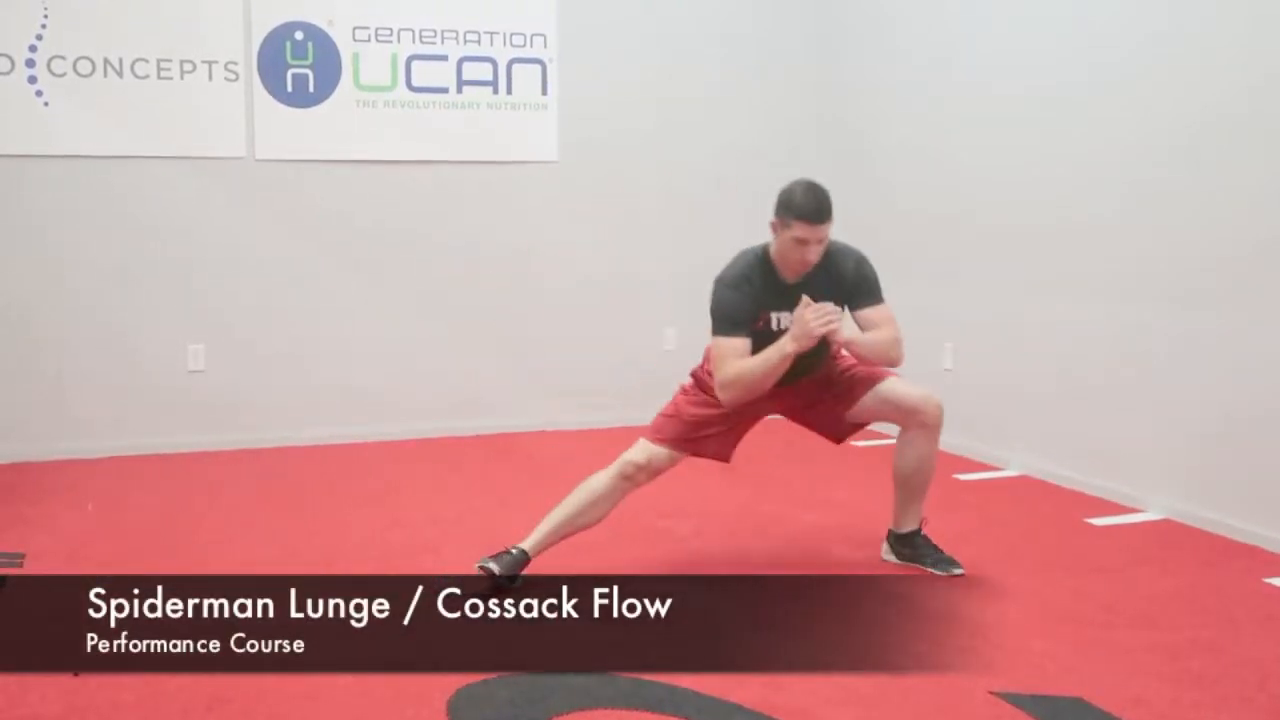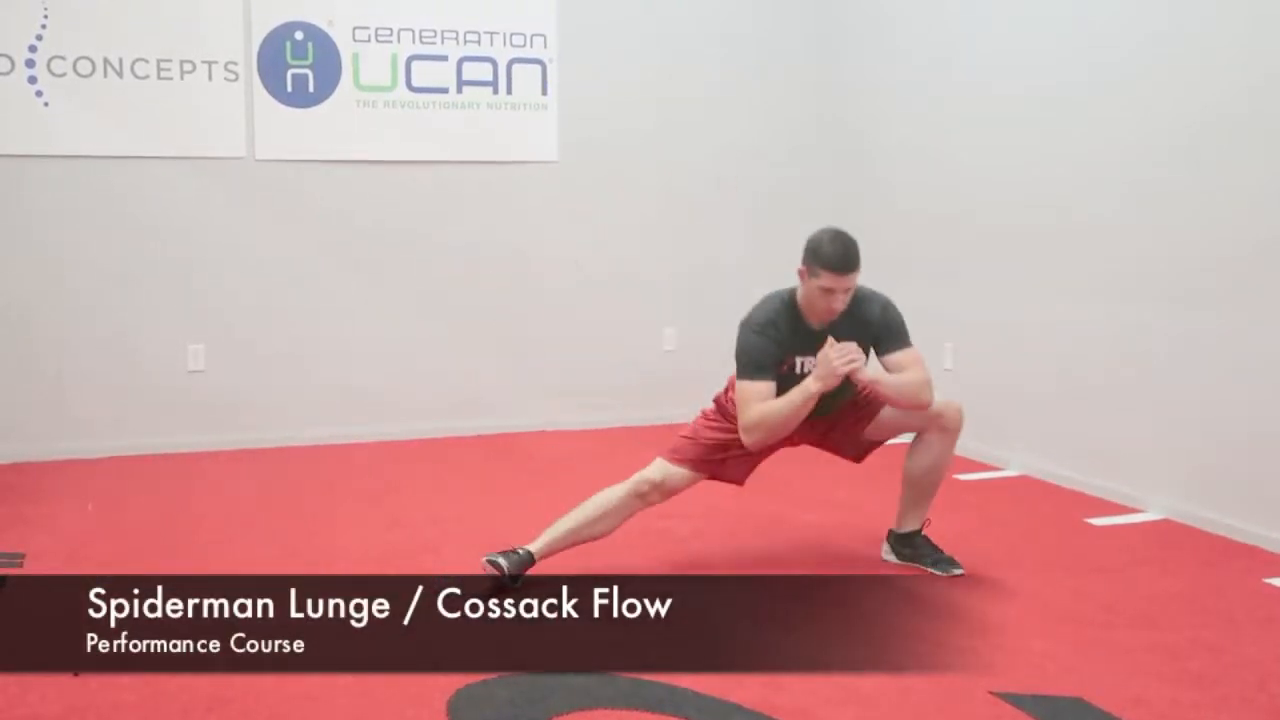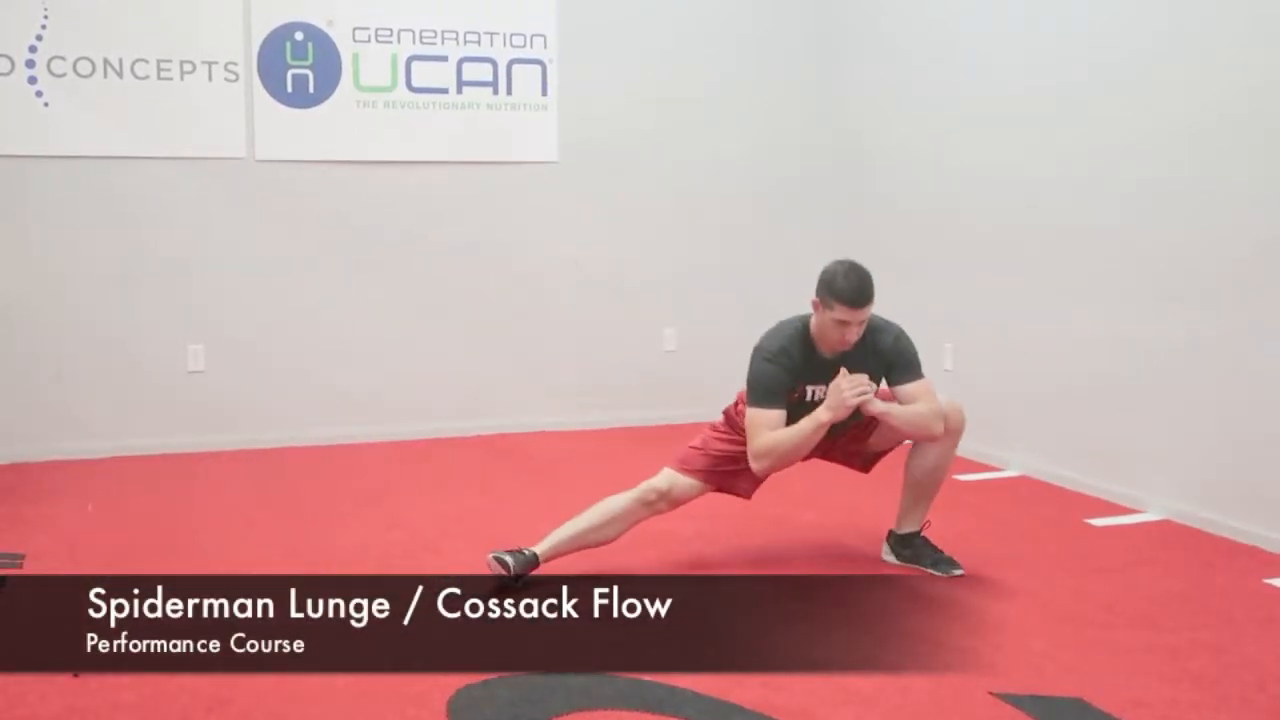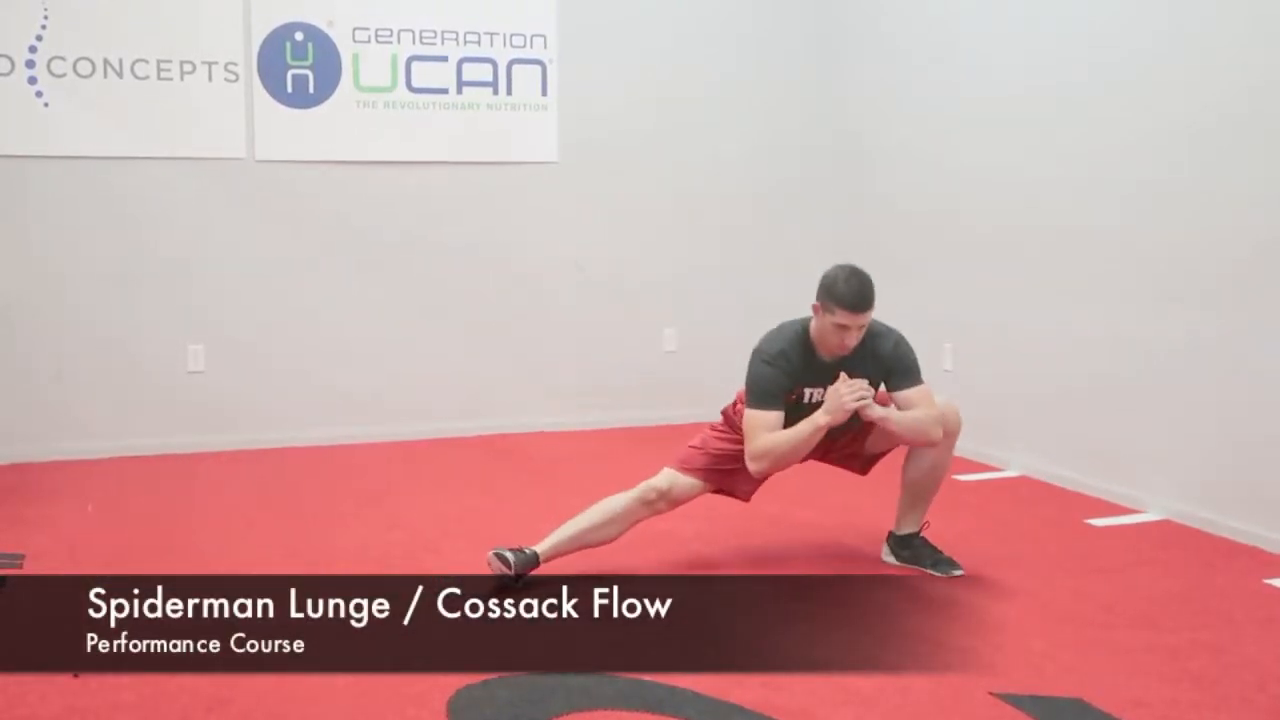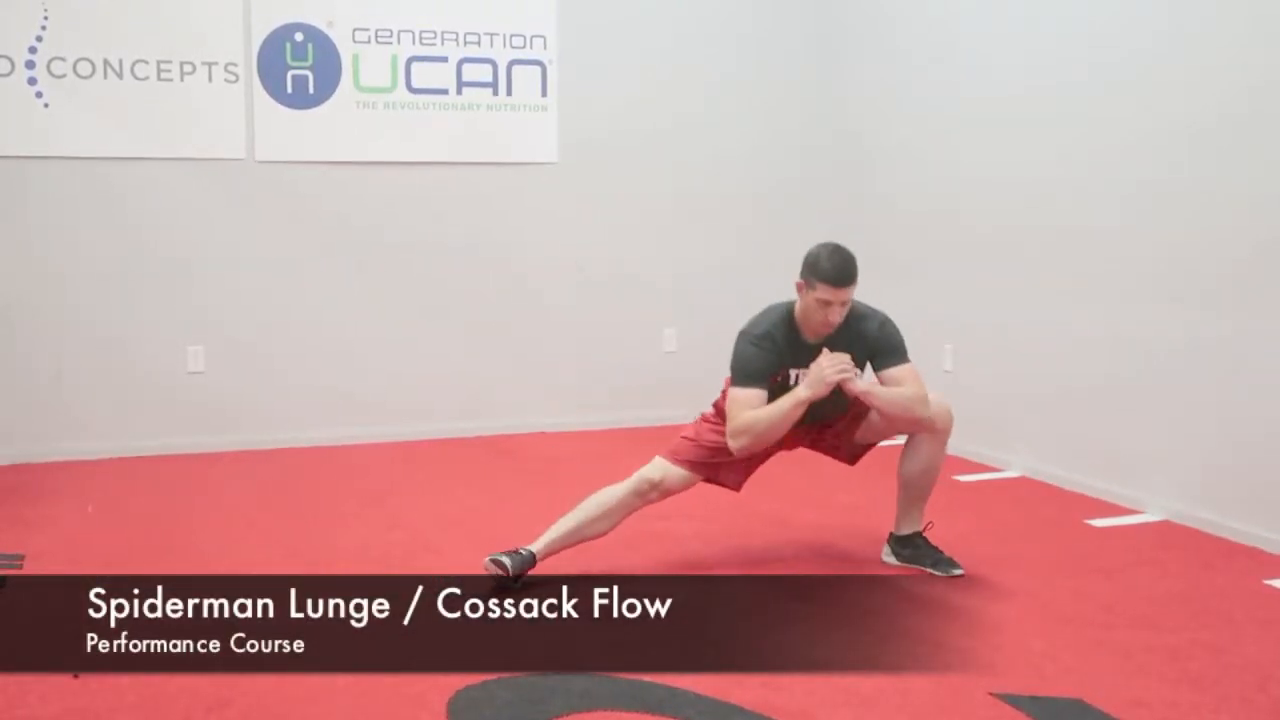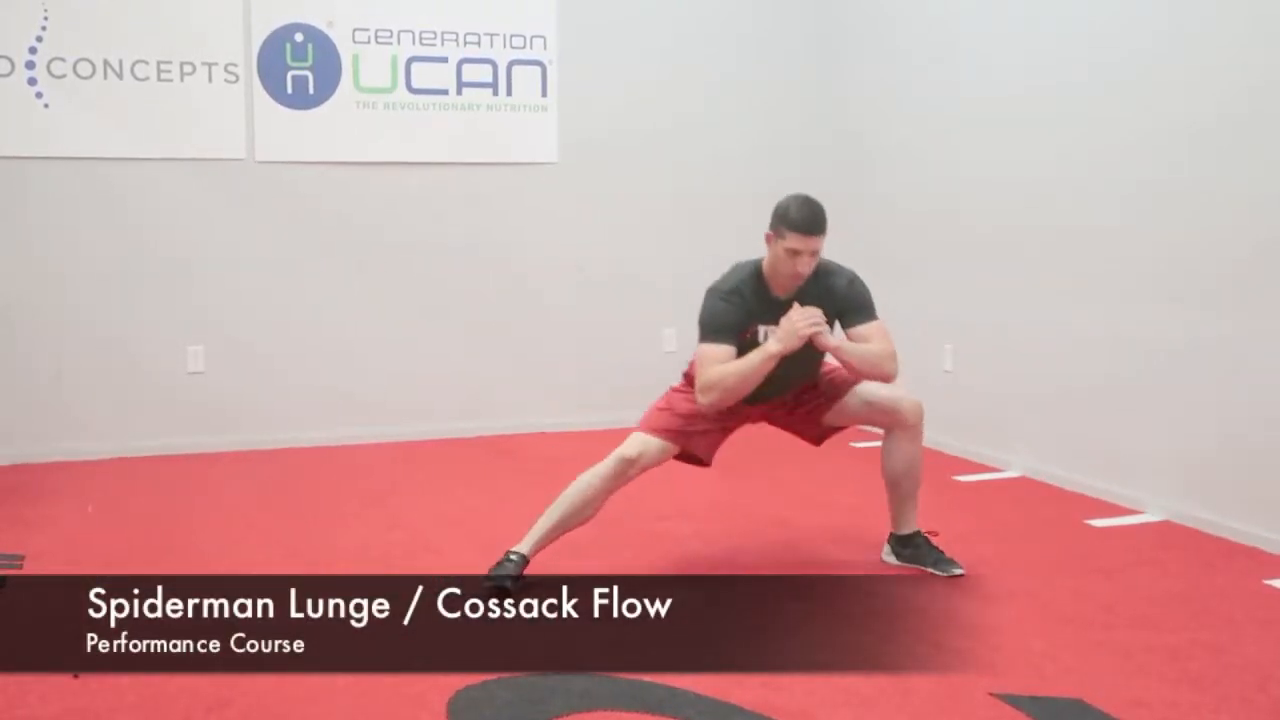
dt=0.2s
person 1, frame 1
left shoulder: (849, 267)
right shoulder: (737, 281)
left elbow: (892, 350)
right elbow: (730, 388)
left wrist: (846, 333)
right wrist: (793, 342)
left hip: (818, 374)
right hip: (735, 383)
left knee: (925, 409)
right knee: (636, 466)
left ankle: (904, 537)
right ankle: (521, 554)
person 1, frame 2
left shoulder: (876, 312)
right shoulder: (764, 325)
left elbow: (921, 391)
right elbow: (753, 432)
left wrist: (867, 374)
right wrist: (815, 383)
left hip: (836, 407)
right hip: (757, 412)
left knee: (945, 416)
right knee: (650, 484)
left ankle: (905, 537)
right ankle: (528, 554)
person 1, frame 3
left shoulder: (888, 341)
right shoulder: (776, 351)
left elbow: (931, 424)
right elbow: (762, 458)
left wrist: (877, 405)
right wrist: (826, 413)
left hip: (843, 423)
right hip: (763, 429)
left knee: (950, 418)
right knee: (658, 493)
left ankle: (904, 538)
right ankle: (531, 556)
person 1, frame 4
left shoulder: (887, 347)
right shoulder: (776, 354)
left elbow: (929, 429)
right elbow: (759, 459)
left wrist: (876, 411)
right wrist: (825, 415)
left hip: (842, 426)
right hip: (761, 430)
left knee: (946, 420)
right knee: (658, 492)
left ankle: (905, 540)
right ankle: (531, 556)
person 1, frame 5
left shoulder: (872, 327)
right shoulder: (762, 336)
left elbow: (917, 400)
right elbow: (741, 438)
left wrist: (857, 385)
right wrist: (807, 390)
left hip: (830, 415)
right hip: (752, 416)
left knee: (935, 416)
right knee: (652, 482)
left ankle: (906, 540)
right ankle: (528, 556)
person 1, frame 6
left shoulder: (841, 285)
right shoulder: (729, 293)
left elbow: (886, 367)
right elbow: (710, 395)
left wrist: (828, 341)
right wrist: (777, 346)
left hip: (798, 387)
right hip: (715, 388)
left knee: (905, 410)
right knee: (628, 459)
left ankle: (906, 540)
right ankle: (519, 557)
